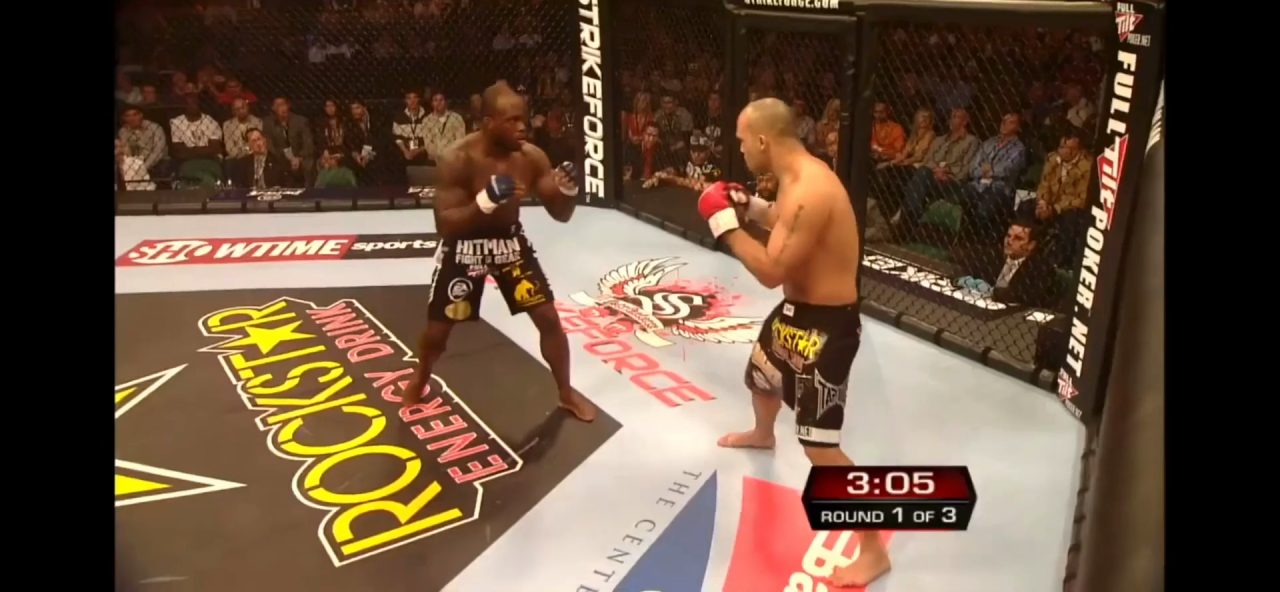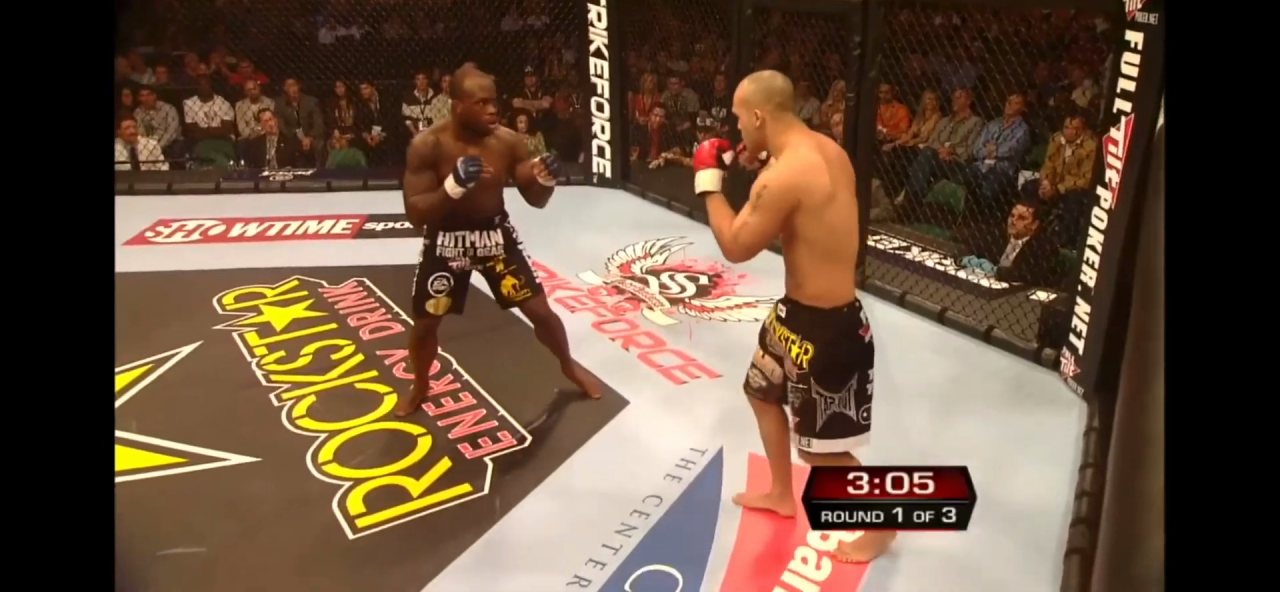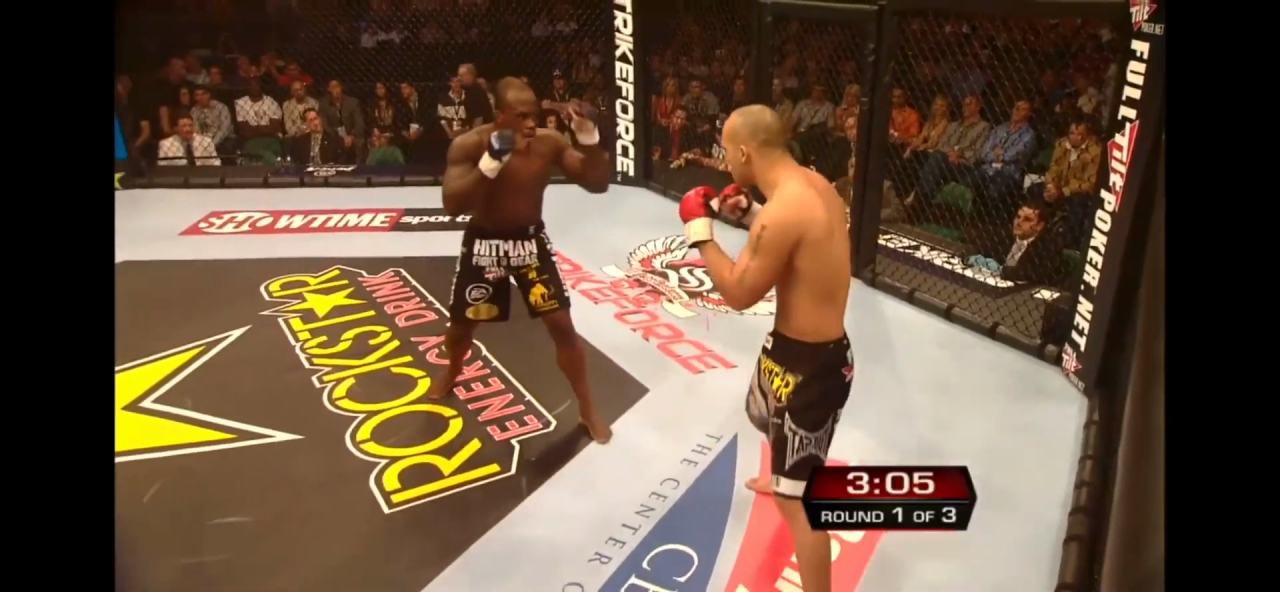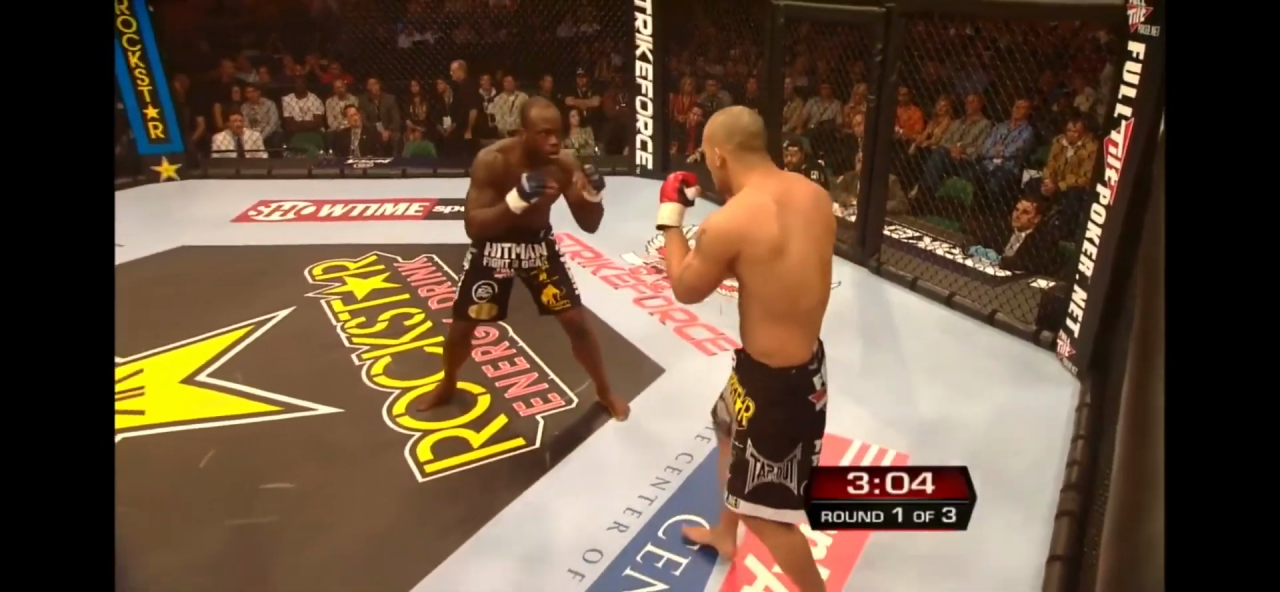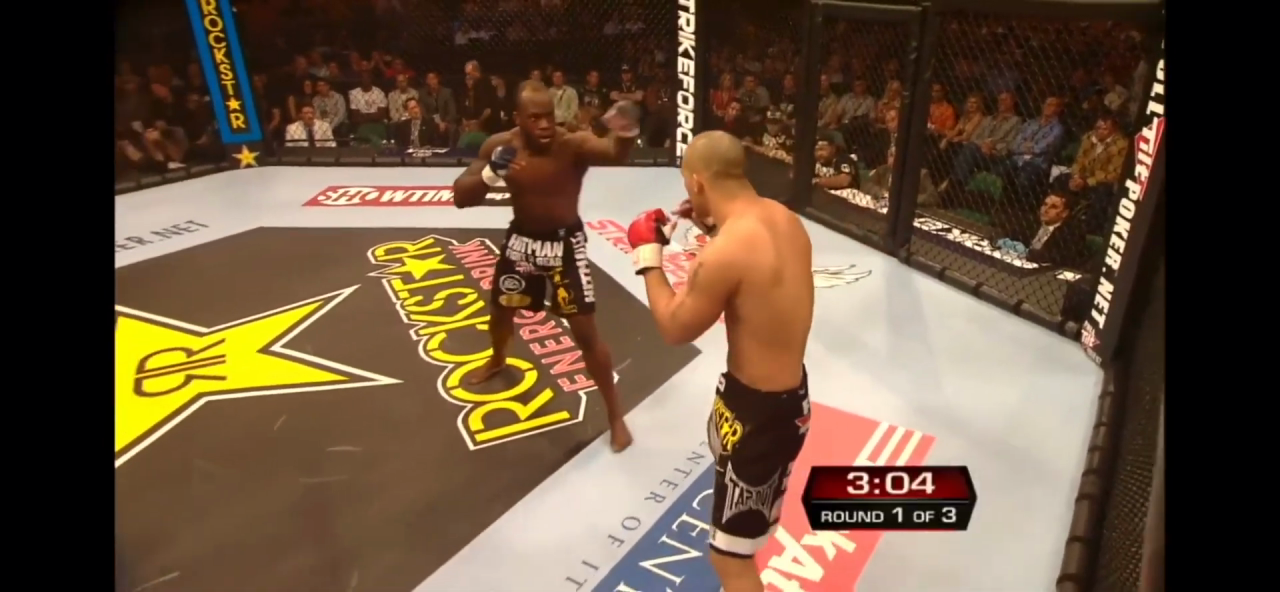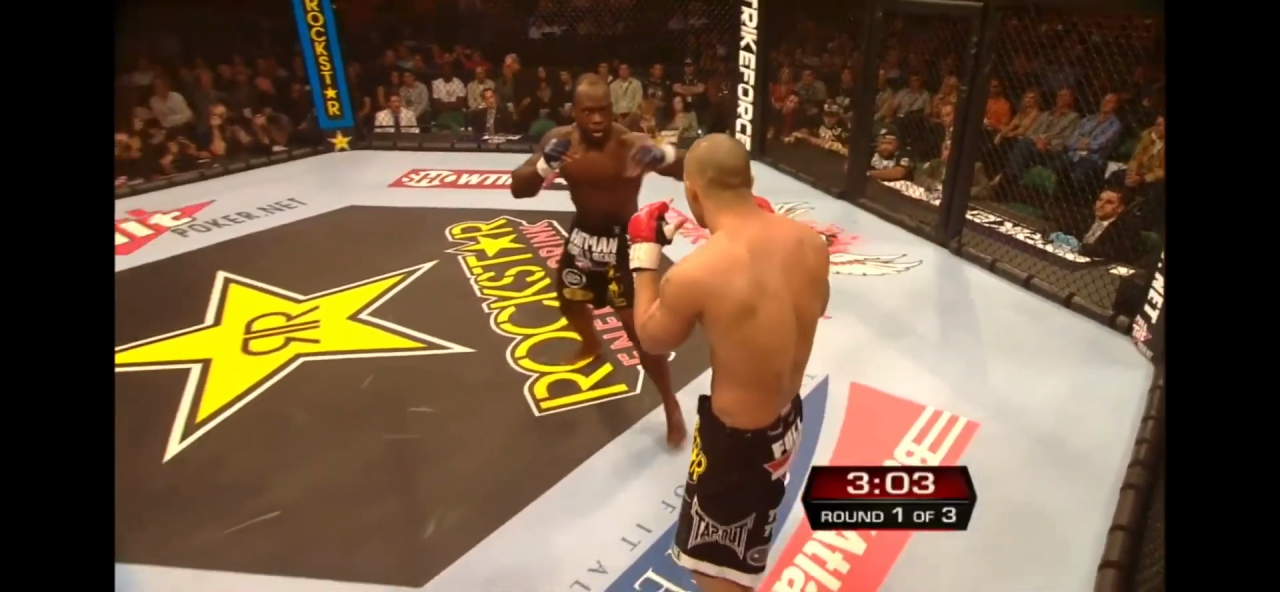
dt=0.4s
person 1, frame 1
left shoulder: (809, 192)
right shoulder: (798, 176)
left elbow: (772, 269)
left wrist: (723, 219)
right wrist: (750, 206)
left hip: (827, 325)
right hip: (797, 309)
left knee: (819, 446)
right knee: (762, 375)
left ankle: (873, 549)
right ankle: (763, 435)
person 1, frame 2
left shoulder: (785, 176)
right shoulder: (825, 149)
left elbow: (735, 247)
left wrist: (708, 181)
right wrist: (765, 167)
left hip: (823, 325)
right hip: (801, 309)
left knee: (821, 449)
right knee: (761, 392)
left ankle: (879, 528)
right ankle: (782, 494)
person 1, frame 3
left shoulder: (783, 212)
right shoulder: (812, 185)
left elbow: (740, 292)
left wrist: (699, 229)
right wrist: (749, 215)
left hip: (809, 362)
right hip: (804, 344)
left knee: (796, 499)
right knee: (768, 415)
right ankle: (781, 480)
person 1, frame 4
left shoulder: (728, 223)
right shoulder: (813, 195)
left elbow: (685, 288)
left wrist: (670, 215)
left hip: (775, 382)
right hip: (805, 363)
left knee: (767, 516)
right knee: (728, 430)
right ankle: (723, 534)
person 1, frame 5
left shoulder: (724, 254)
right shoulder: (784, 219)
left elbow: (676, 328)
left wrist: (647, 256)
right wrist: (713, 224)
left hip: (761, 409)
right hip: (785, 390)
left knee: (729, 552)
right ankle: (745, 515)
person 1, frame 6
left shoulder: (694, 274)
right shoulder: (808, 241)
left elbow: (652, 339)
left wrist: (645, 255)
left hip: (739, 442)
right hip: (787, 420)
person 2, frame 1
left shoulder: (531, 156)
right shoulder: (457, 158)
left elbow: (561, 213)
right elbow: (446, 225)
left wrist: (568, 188)
right wrist: (488, 198)
left hip: (510, 240)
right hip: (464, 245)
left knee: (548, 318)
right knee: (437, 329)
left ankle: (566, 393)
right ankle: (421, 380)
person 2, frame 2
left shoulder: (507, 141)
right shoulder: (427, 145)
left elbow: (536, 200)
right elbow: (416, 214)
left wrist: (546, 178)
right wrist: (455, 183)
left hip: (495, 232)
right hip: (445, 239)
left knee: (540, 311)
right knee: (425, 323)
left ankle: (570, 368)
right ankle: (420, 389)
person 2, frame 3
left shoulder: (550, 142)
right shoulder: (469, 145)
left elbow: (599, 183)
right elbow: (453, 204)
left wrist: (588, 135)
right wrist: (492, 159)
left hip: (531, 242)
right hip: (482, 245)
left knee: (562, 326)
right knee: (461, 326)
left ankle: (587, 410)
right ankle: (453, 372)
person 2, frame 4
left shoulder: (565, 165)
right shoulder: (491, 161)
left elbow: (589, 224)
right elbow: (475, 227)
left wrist: (593, 193)
right wrist: (520, 197)
left hip: (538, 245)
right hip: (492, 247)
left knee: (576, 322)
right knee: (461, 328)
left ankle: (605, 392)
right ankle: (448, 383)
person 2, frame 5
left shoulder: (573, 144)
right shoulder: (499, 145)
left elbow: (615, 153)
right elbow: (461, 197)
left wrist: (625, 133)
right wrist: (491, 172)
left hip: (565, 243)
right hip: (522, 238)
left knee: (584, 332)
right knee: (501, 312)
left ankle: (615, 414)
right ankle: (497, 360)
person 2, frame 6
left shoulder: (630, 143)
right shoulder: (560, 139)
left elbow: (688, 168)
right elbow: (519, 188)
left wrist: (663, 155)
right wrist: (545, 164)
left hip: (624, 238)
right hip: (583, 232)
left knee: (637, 326)
right knee: (571, 304)
left ankle: (671, 406)
right ankle: (591, 344)
